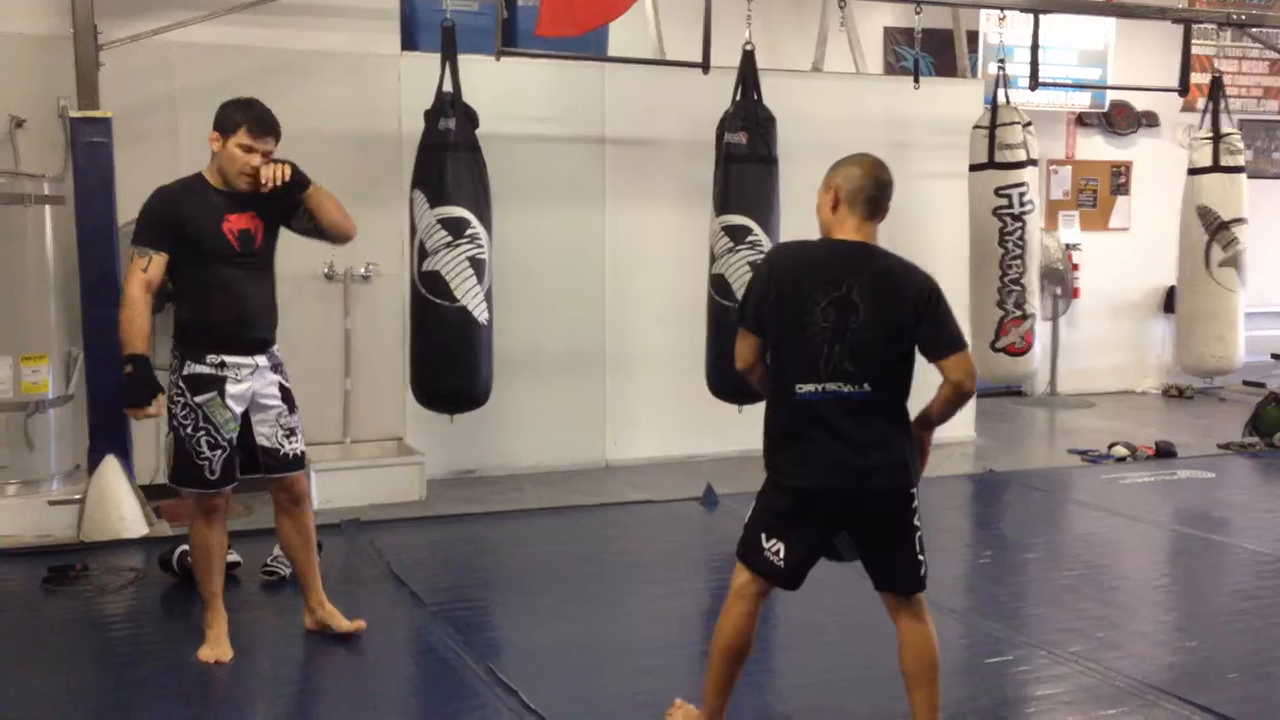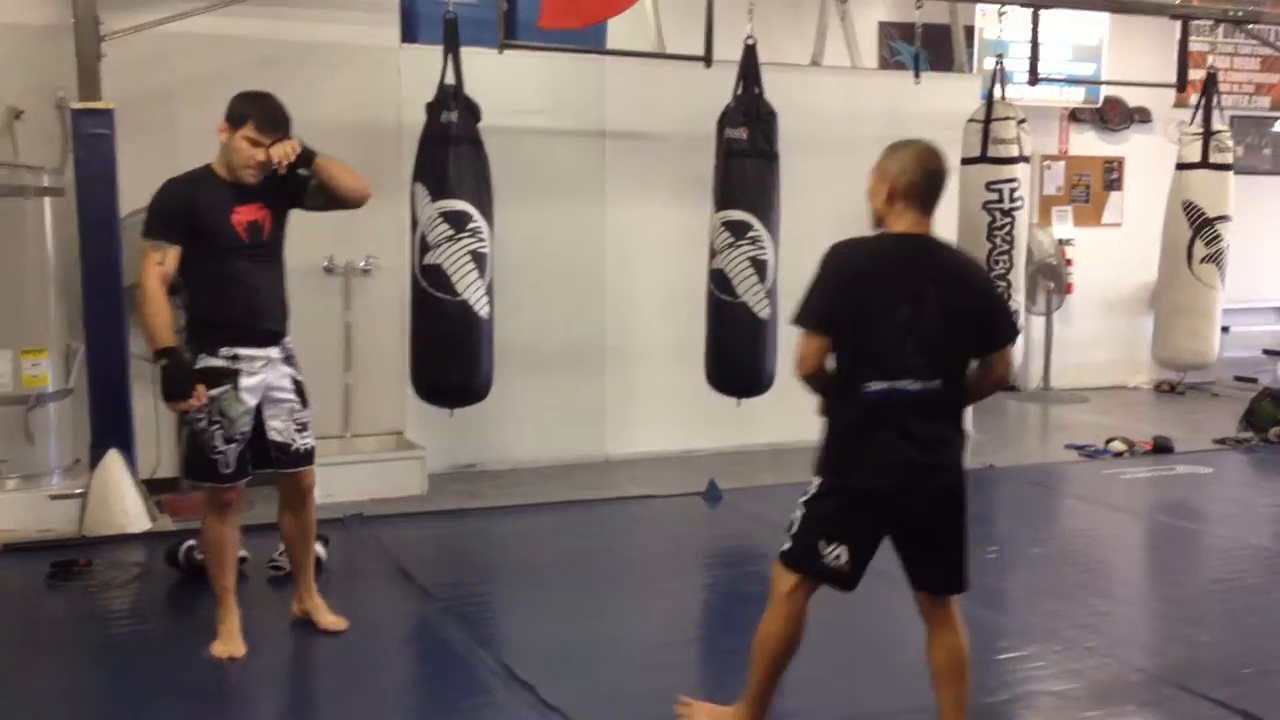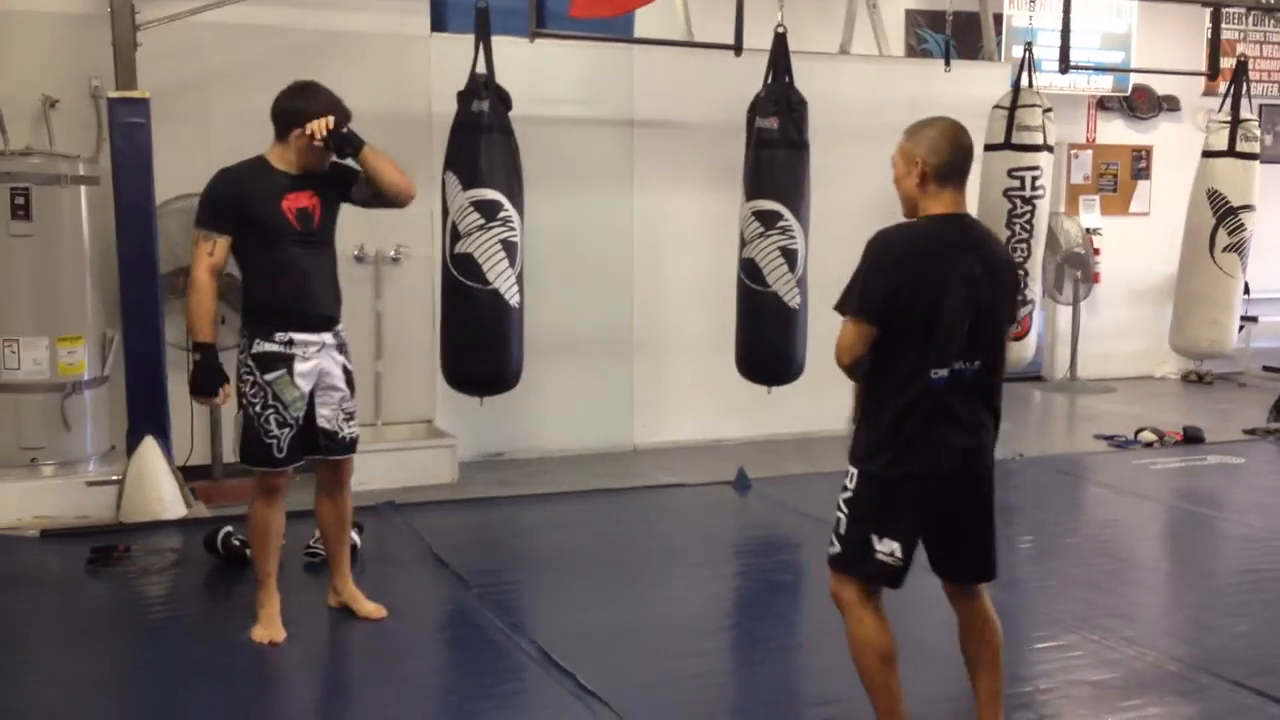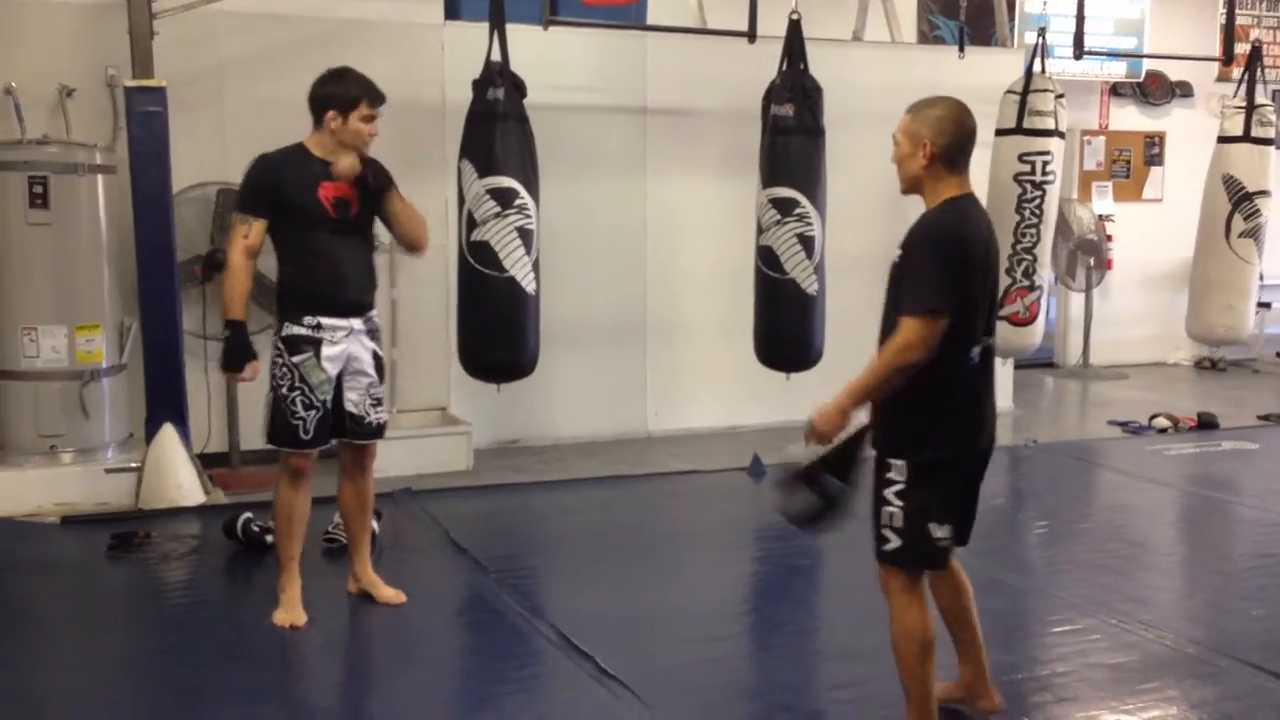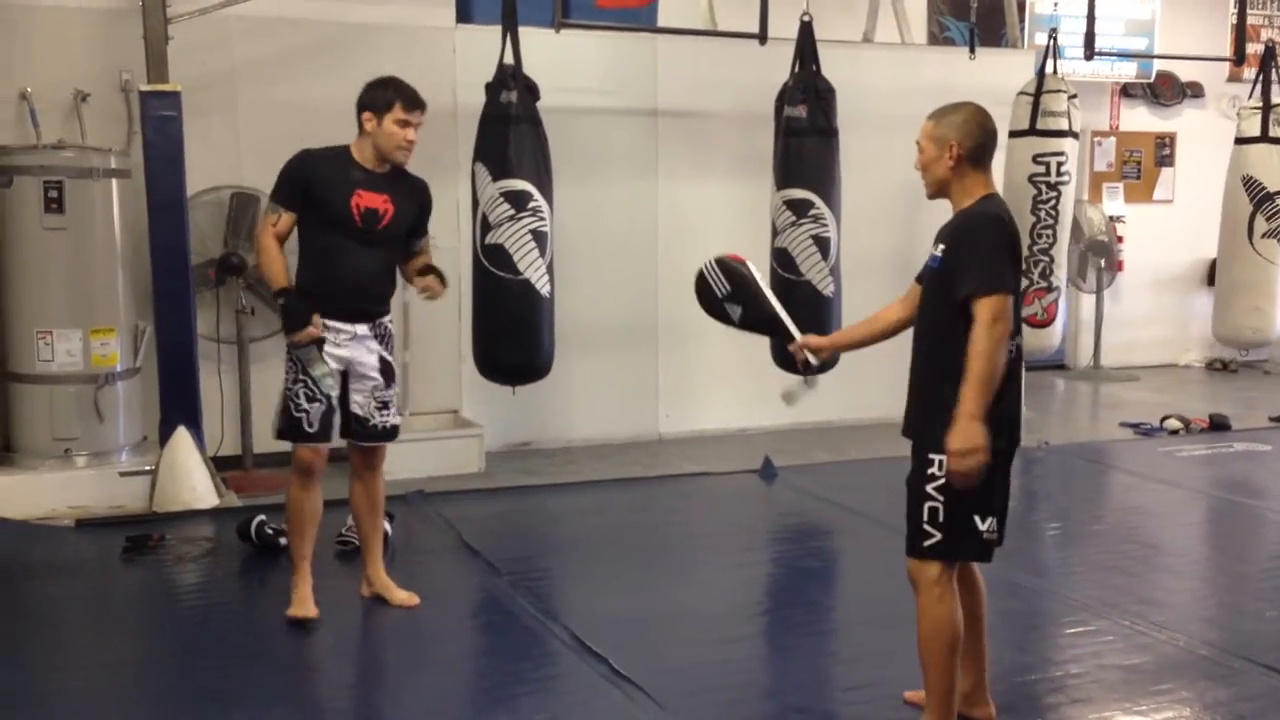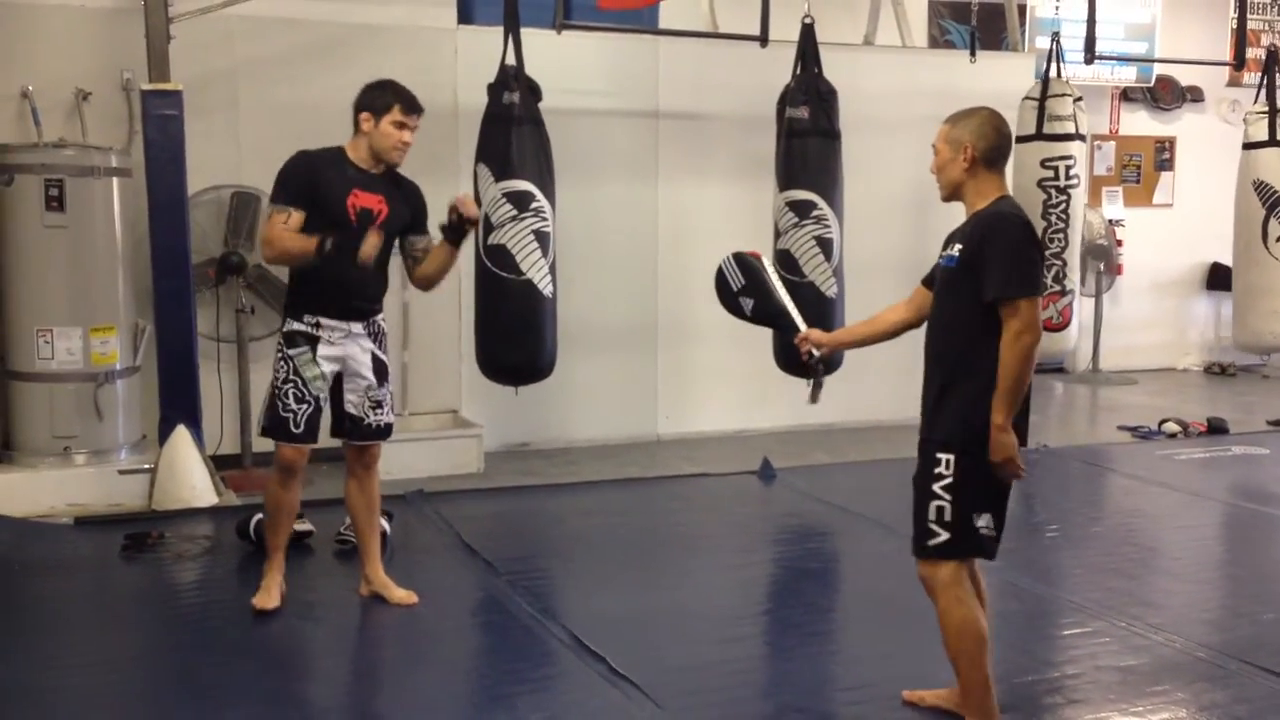
dt=0.3s
person 1, frame 1
left shoulder: (781, 264)
right shoulder: (912, 283)
left elbow: (747, 361)
right elbow: (962, 379)
right wrist: (922, 426)
left hip: (801, 468)
right hip: (885, 472)
left knee: (748, 587)
right knee: (907, 605)
person 1, frame 2
left shoulder: (849, 261)
right shoulder: (968, 276)
left elbow: (808, 363)
right elbow: (998, 374)
left hip: (857, 466)
right hip: (936, 470)
left knee: (792, 585)
right knee: (939, 606)
person 1, frame 3
left shoulder: (894, 248)
right shoulder: (996, 254)
left elbow: (850, 353)
left hip: (894, 453)
right hip: (969, 452)
left knee: (851, 588)
right knee: (968, 591)
person 1, frame 4
left shoulder: (936, 232)
right shoulder: (968, 221)
left elbow: (913, 344)
left wrist: (844, 406)
right wrist: (871, 388)
left hip: (927, 437)
right hip: (956, 428)
left knee: (901, 577)
right knee: (934, 560)
person 1, frame 5
left shoulder: (983, 226)
right shoulder: (967, 226)
left elbow: (993, 323)
right elbow: (912, 309)
left wrist: (970, 418)
right wrist: (832, 343)
left hip: (962, 434)
right hip: (942, 427)
left knee: (929, 569)
right knee: (954, 562)
person 1, frame 6
left shoulder: (1004, 226)
right shoulder: (970, 231)
left elbow: (1022, 328)
right elbow: (911, 310)
left wrist: (1001, 424)
right wrist: (832, 340)
left hip: (972, 433)
right hip: (951, 427)
left knee: (943, 568)
right knee: (956, 563)
person 2, frame 1
left shoulder: (270, 198)
right shoulder: (173, 202)
left elbow: (344, 231)
right elbow: (139, 288)
left wrist: (300, 181)
right wrist: (137, 367)
left hip: (265, 365)
right hip: (204, 370)
left knee: (292, 489)
right knee: (211, 500)
left ankle: (318, 606)
right ankle: (216, 623)
person 2, frame 2
left shoulder: (276, 187)
right shoulder: (182, 195)
left elbow: (356, 194)
right elbow: (154, 283)
left wrist: (307, 156)
right wrist: (171, 361)
left hip: (277, 357)
right hip: (219, 362)
left knee: (299, 482)
right knee: (224, 495)
left ankle: (306, 595)
right ankle: (228, 618)
person 2, frame 3
left shoulder: (329, 177)
right shoulder: (235, 185)
left elbow: (402, 192)
right elbow: (204, 273)
left wrist: (353, 144)
right wrist: (205, 355)
left hip: (330, 343)
right hip: (273, 349)
left knee: (337, 470)
right knee: (272, 478)
left ankle: (342, 584)
right ankle: (268, 603)
person 2, frame 4
left shoulder: (371, 173)
right shoulder: (274, 171)
left elbow: (416, 239)
right elbow: (241, 253)
left wrist: (376, 184)
right wrist: (236, 331)
left hip: (362, 329)
right hip: (305, 332)
left knee: (360, 455)
right knee: (298, 461)
left ankle: (362, 570)
right ankle: (289, 587)
person 2, frame 5
left shoulder: (413, 191)
right shoulder: (311, 168)
left elbow: (416, 257)
right elbow: (269, 238)
left wrist: (430, 274)
right wrist: (291, 299)
left hip: (374, 334)
right hip: (319, 332)
left knee: (370, 457)
right knee: (308, 459)
left ankle: (375, 574)
right ankle: (302, 584)
person 2, frame 6
left shoulder: (405, 195)
right shoulder: (308, 168)
left elbow: (423, 276)
right elbow: (273, 246)
left wrist: (455, 236)
right wrist: (334, 248)
left hip: (367, 333)
right hip: (309, 330)
left knee: (365, 456)
right knee: (290, 458)
left ankle: (373, 572)
right ankle: (274, 571)
